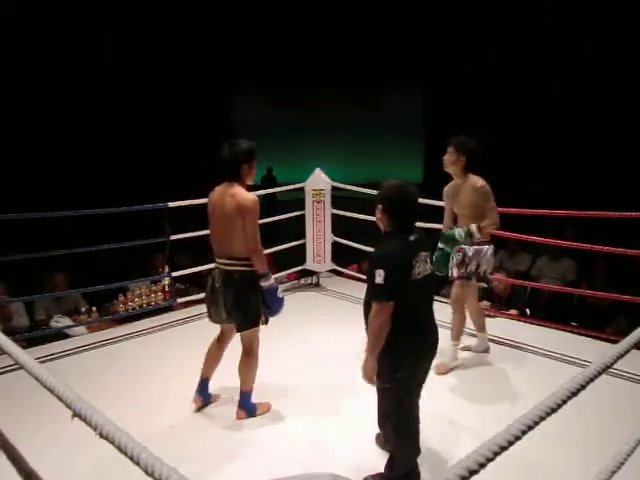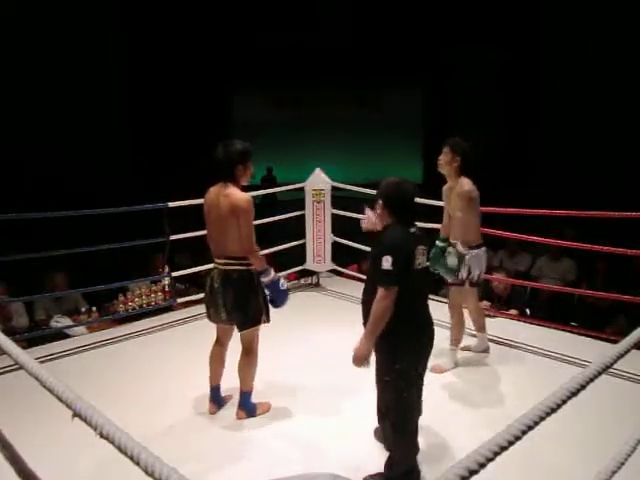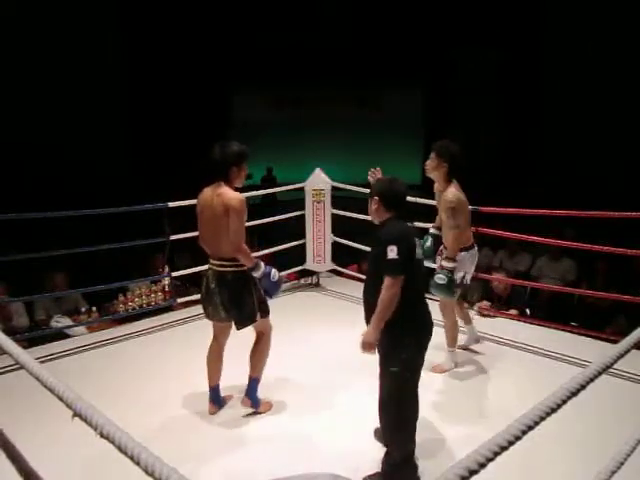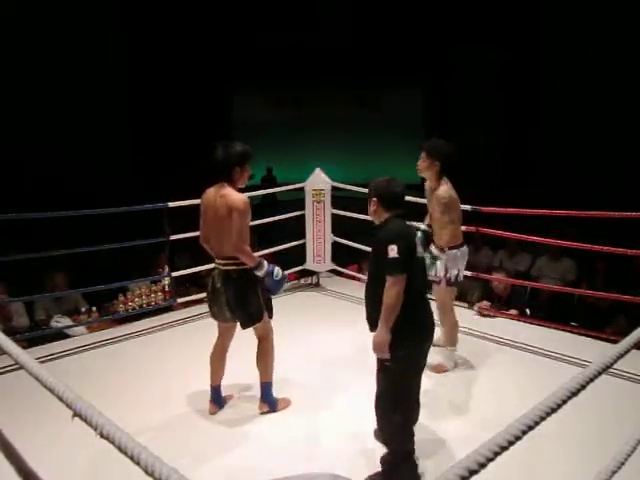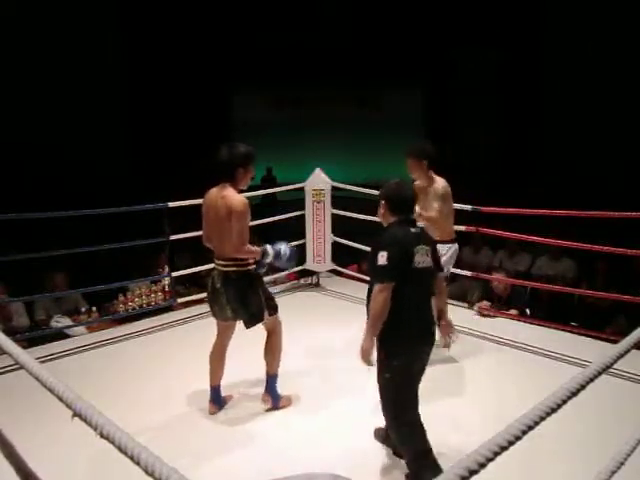
dt=0.3s
person 1, frame 1
left shoulder: (387, 253)
right shoulder: (420, 243)
left elbow: (381, 310)
left wrist: (371, 356)
left hip: (400, 347)
right hip: (424, 339)
left knee: (395, 408)
right knee: (406, 402)
right ankle: (396, 440)
person 1, frame 2
left shoulder: (391, 242)
right shoulder: (413, 235)
left elbow: (386, 296)
left wrist: (366, 339)
right wrist: (378, 226)
left hip: (398, 338)
right hip: (418, 332)
left knee: (395, 401)
right knee: (406, 395)
right ankle: (392, 434)
person 1, frame 3
left shoulder: (391, 234)
right shoulder: (400, 228)
left elbow: (393, 284)
left wrist: (373, 328)
right wrist: (382, 184)
left hip: (401, 330)
right hip: (412, 325)
left knee: (396, 395)
right knee: (403, 390)
right ankle: (393, 432)
person 1, frame 4
left shoulder: (390, 233)
right shoulder: (404, 230)
left elbow: (395, 283)
left wrist: (383, 328)
right wrist: (371, 276)
left hip: (402, 331)
right hip: (418, 326)
left knee: (390, 399)
right knee: (405, 391)
right ankle: (394, 433)
person 1, frame 5
left shoulder: (389, 240)
right shoulder: (424, 238)
left elbow: (382, 292)
right elbow: (439, 282)
left wrist: (369, 336)
right wrist: (441, 313)
left hip: (398, 337)
right hip: (422, 333)
left knee: (398, 403)
right knee: (403, 394)
right ankle: (395, 436)
person 2, frame 1
left shoulder: (215, 195)
right shoulder: (248, 200)
right elbow: (254, 249)
right wrist: (268, 280)
left hip: (220, 274)
right hip: (242, 277)
left knee: (224, 335)
right knee: (250, 344)
left ankle: (202, 393)
right ankle: (245, 406)
person 2, frame 2
left shoulder: (211, 195)
right shoulder: (242, 200)
right elbow: (249, 247)
right wrist: (268, 274)
left hip: (218, 274)
right hip: (240, 277)
left knee: (221, 339)
right knee: (249, 343)
left ankle: (215, 398)
right ankle: (245, 405)
person 2, frame 3
left shoulder: (204, 196)
right shoulder: (235, 200)
left elbow: (203, 240)
right elbow: (237, 247)
right wrist: (259, 268)
left hip: (214, 274)
right hip: (235, 277)
left knee: (219, 338)
right knee: (264, 331)
left ankle: (215, 399)
right ankle: (251, 396)
person 2, frame 4
left shoulder: (207, 196)
right shoulder: (239, 201)
left elbow: (204, 240)
right elbow: (240, 247)
right wrist: (263, 267)
left hip: (219, 275)
right hip: (240, 276)
left knee: (223, 338)
right knee: (265, 335)
left ankle: (215, 398)
right ankle: (267, 399)
person 2, frame 5
left shoulder: (210, 197)
right shoulder: (238, 202)
left elbow: (208, 240)
right elbow: (239, 248)
right wrist: (268, 253)
left hip: (219, 275)
right hip: (240, 277)
left knee: (222, 338)
right knee: (274, 327)
left ankle: (215, 399)
right ankle: (271, 394)
person 3, frame 1
left shoulder: (479, 187)
right shoulder: (449, 189)
left elbow: (494, 221)
left wrist: (467, 234)
right wrist: (443, 248)
left hip: (478, 248)
right hip: (461, 247)
left knee: (457, 298)
right knee: (470, 298)
left ankle: (452, 355)
right ankle: (482, 342)
person 3, frame 2
left shoulder: (466, 190)
right shoulder: (447, 189)
left elbow: (472, 228)
left wrist: (458, 254)
right wrist: (440, 246)
left hip: (470, 252)
right hip: (456, 249)
left knee: (455, 303)
right knee: (470, 299)
left ankle: (452, 357)
right ankle: (482, 342)
person 3, frame 3
left shoulder: (452, 197)
right shoulder: (438, 186)
left elbow: (455, 236)
left wrist: (447, 268)
right wrist: (432, 236)
left hip: (462, 253)
right hip: (450, 249)
left knee: (447, 304)
right knee: (450, 297)
left ankle: (450, 357)
right ankle: (472, 334)
person 3, frame 4
left shoulder: (444, 193)
right shoulder: (429, 185)
left elbow: (449, 232)
left wrist: (433, 254)
left hip: (452, 252)
right hip: (440, 249)
left knee: (445, 303)
right knee: (440, 298)
left ankle: (450, 357)
right ankle: (446, 338)
person 3, frame 5
left shoulder: (439, 187)
right shoulder: (418, 186)
left elbow: (434, 219)
left wrist: (413, 211)
left hip: (444, 245)
left ankle: (444, 326)
right ankle: (442, 323)
